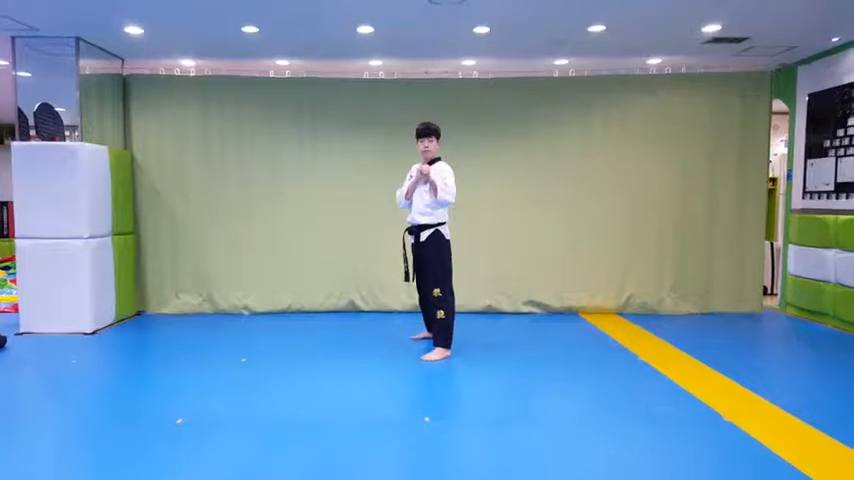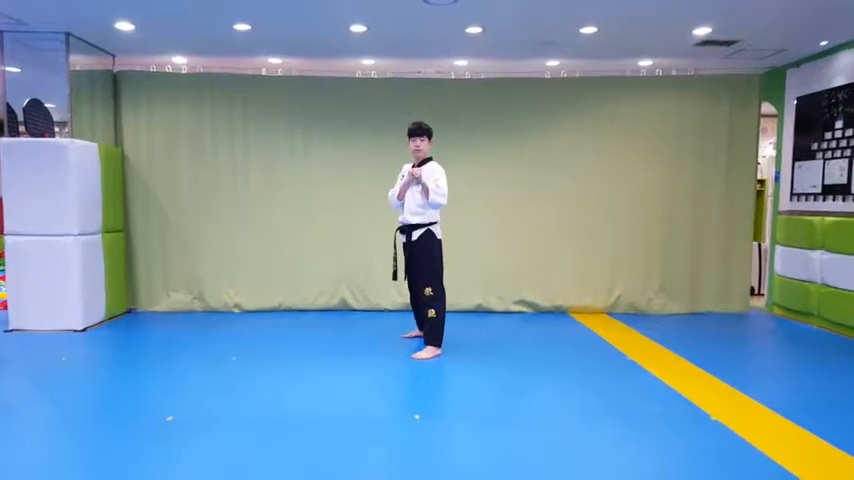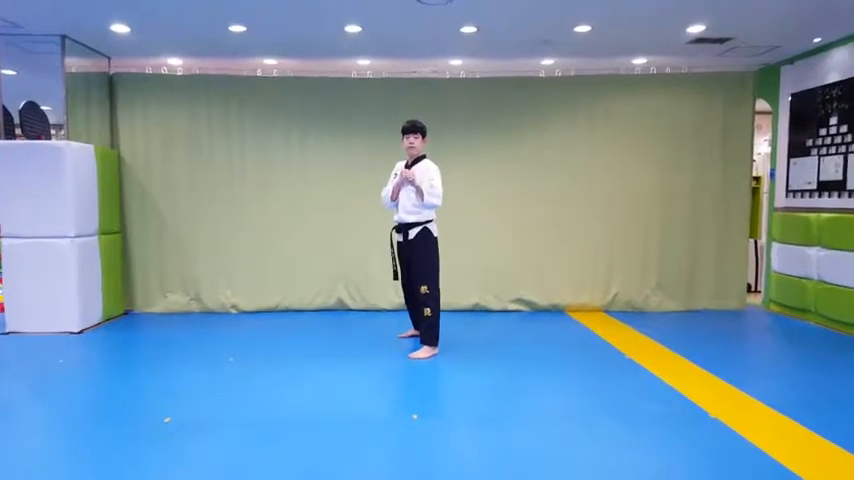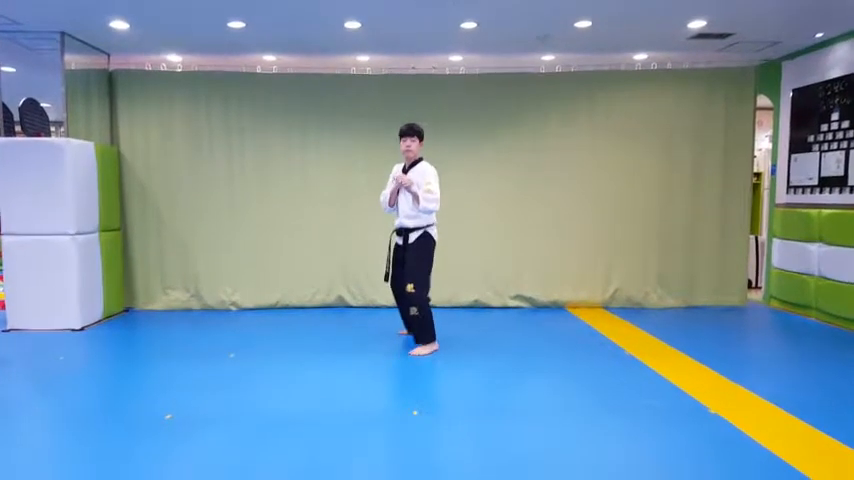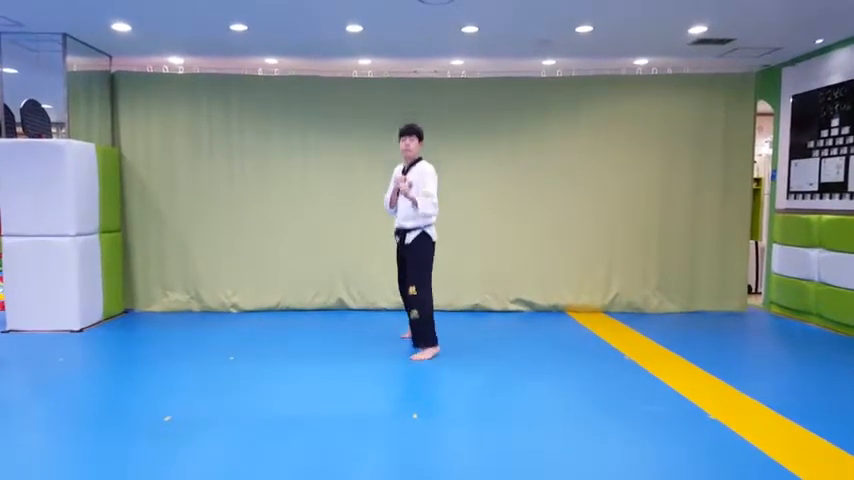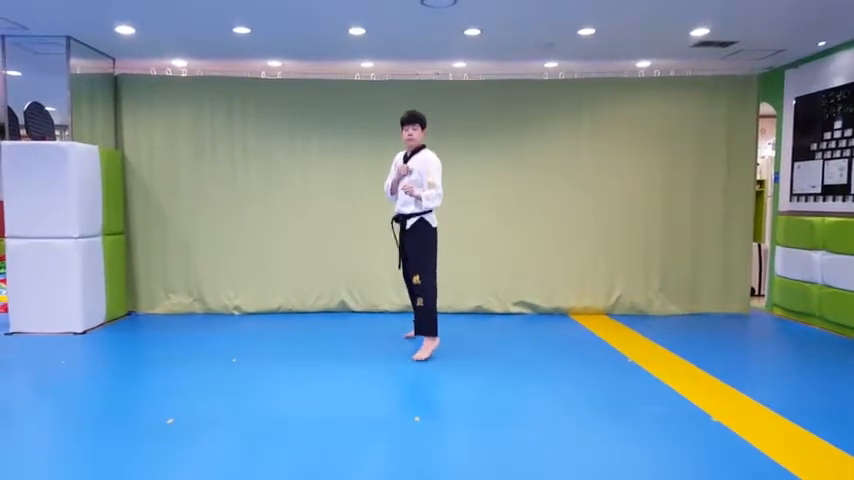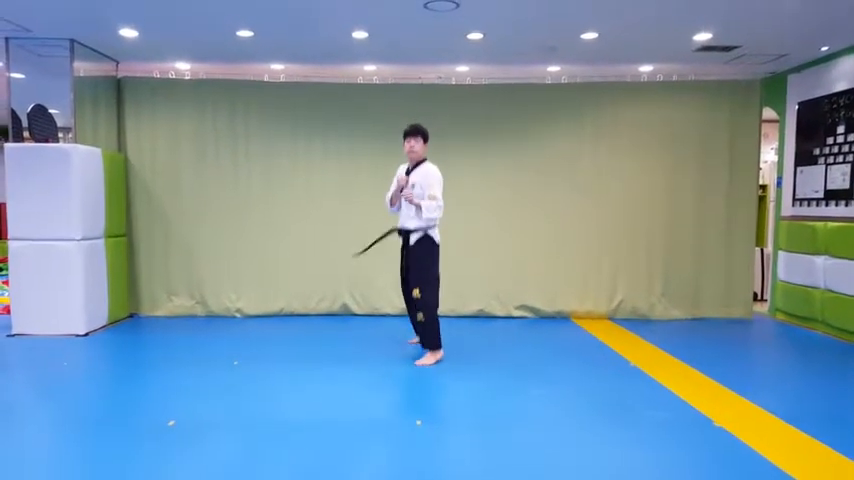
dt=0.5s
person 1, frame 1
left shoulder: (443, 169)
right shoulder: (414, 170)
left elbow: (447, 198)
right elbow: (402, 202)
left wrist: (430, 178)
right wrist: (416, 180)
left hip: (435, 235)
right hip: (418, 235)
left knee: (439, 288)
right knee: (423, 285)
left ankle: (443, 346)
right ankle: (432, 328)
person 1, frame 2
left shoulder: (435, 169)
right shoulder: (406, 170)
left elbow: (439, 200)
right elbow: (394, 202)
left wrist: (422, 181)
right wrist: (407, 183)
left hip: (427, 234)
right hip: (408, 234)
left knee: (430, 286)
right knee: (415, 284)
left ankle: (434, 344)
right ankle: (423, 327)
person 1, frame 3
left shoulder: (429, 168)
right shoulder: (399, 168)
left elbow: (435, 200)
right elbow: (387, 201)
left wrist: (416, 183)
right wrist: (400, 183)
left hip: (422, 233)
right hip: (403, 233)
left knee: (426, 286)
right knee: (409, 283)
left ankle: (430, 344)
right ankle: (418, 326)
person 1, frame 4
left shoulder: (427, 170)
right shoulder: (396, 170)
left elbow: (432, 204)
right elbow: (387, 206)
left wrist: (412, 190)
right wrist: (395, 189)
left hip: (422, 236)
right hip: (402, 236)
left knee: (414, 287)
right knee: (398, 285)
left ankle: (429, 341)
right ankle: (412, 326)
person 1, frame 5
left shoulder: (426, 171)
right shoulder: (399, 171)
left elbow: (430, 207)
right elbow: (390, 208)
left wrist: (410, 195)
right wrist: (396, 191)
left hip: (421, 237)
right hip: (404, 237)
left knee: (418, 289)
right knee: (407, 287)
left ankle: (429, 344)
right ankle: (417, 328)
person 1, frame 6
left shoulder: (429, 159)
right shoulder: (399, 158)
left elbow: (436, 197)
right elbow: (390, 195)
left wrist: (416, 193)
right wrist: (397, 178)
left hip: (422, 224)
right hip: (405, 224)
left knee: (423, 278)
right knee: (411, 277)
left ankle: (430, 336)
right ankle: (421, 325)
person 1, frame 7
left shoulder: (431, 172)
right shoulder: (402, 171)
left elbow: (436, 208)
right elbow: (392, 206)
left wrist: (416, 202)
right wrist: (398, 189)
left hip: (425, 239)
right hip: (408, 239)
left knee: (424, 291)
right knee: (409, 288)
left ankle: (434, 348)
right ankle: (423, 333)
